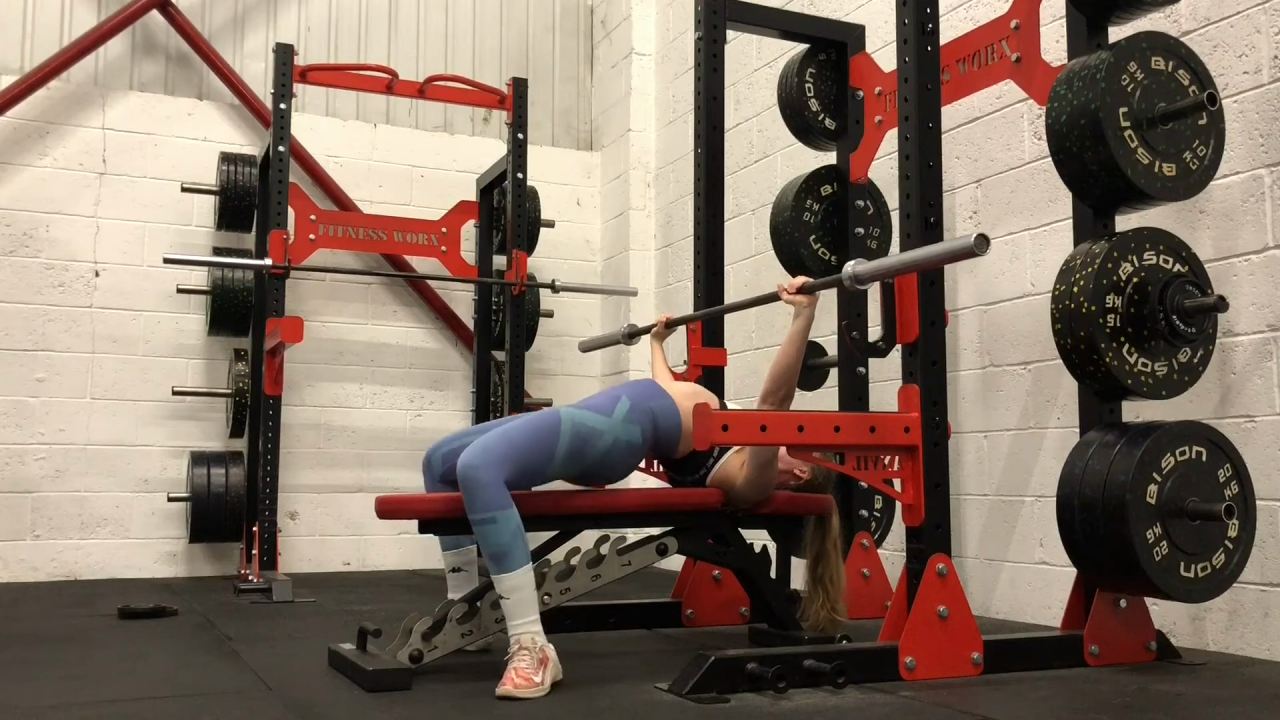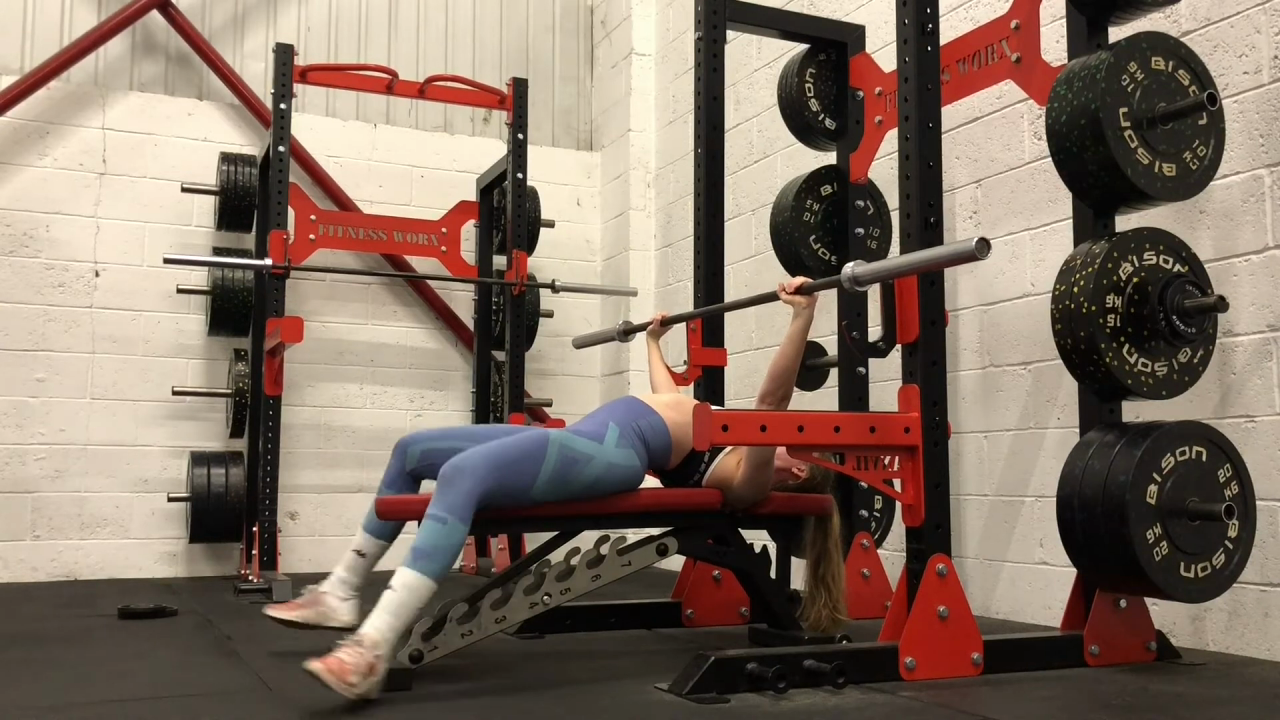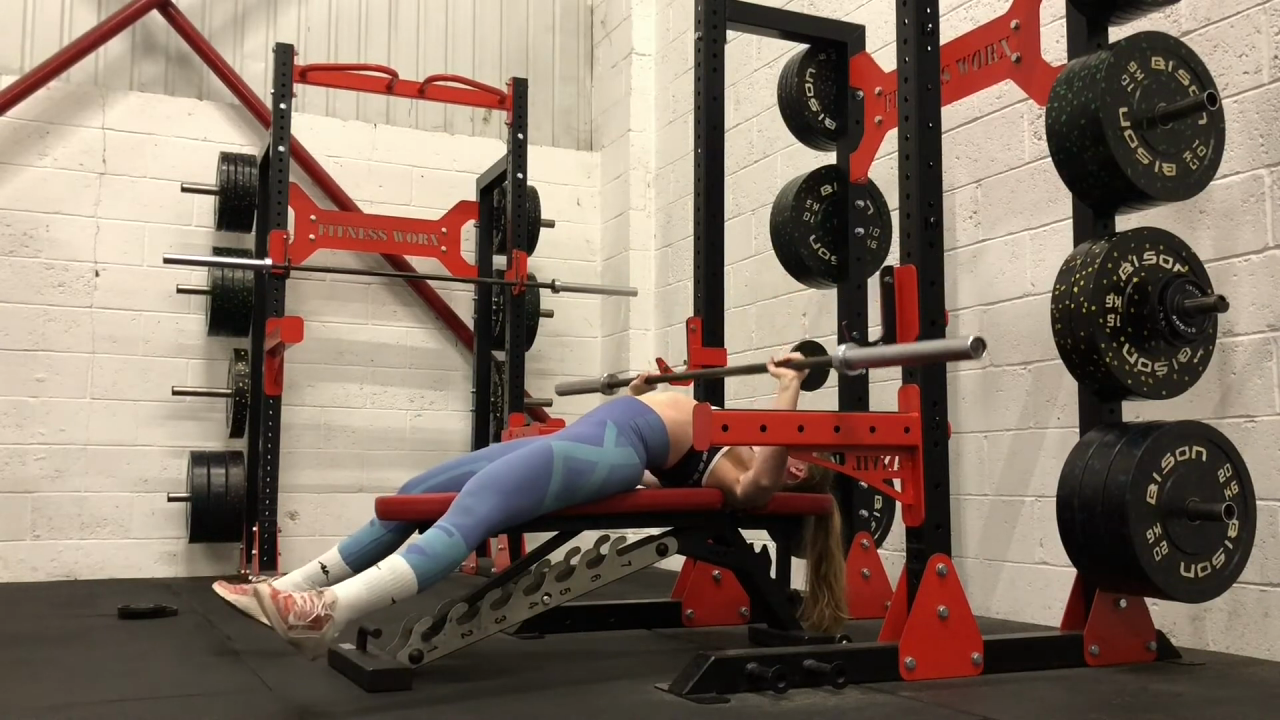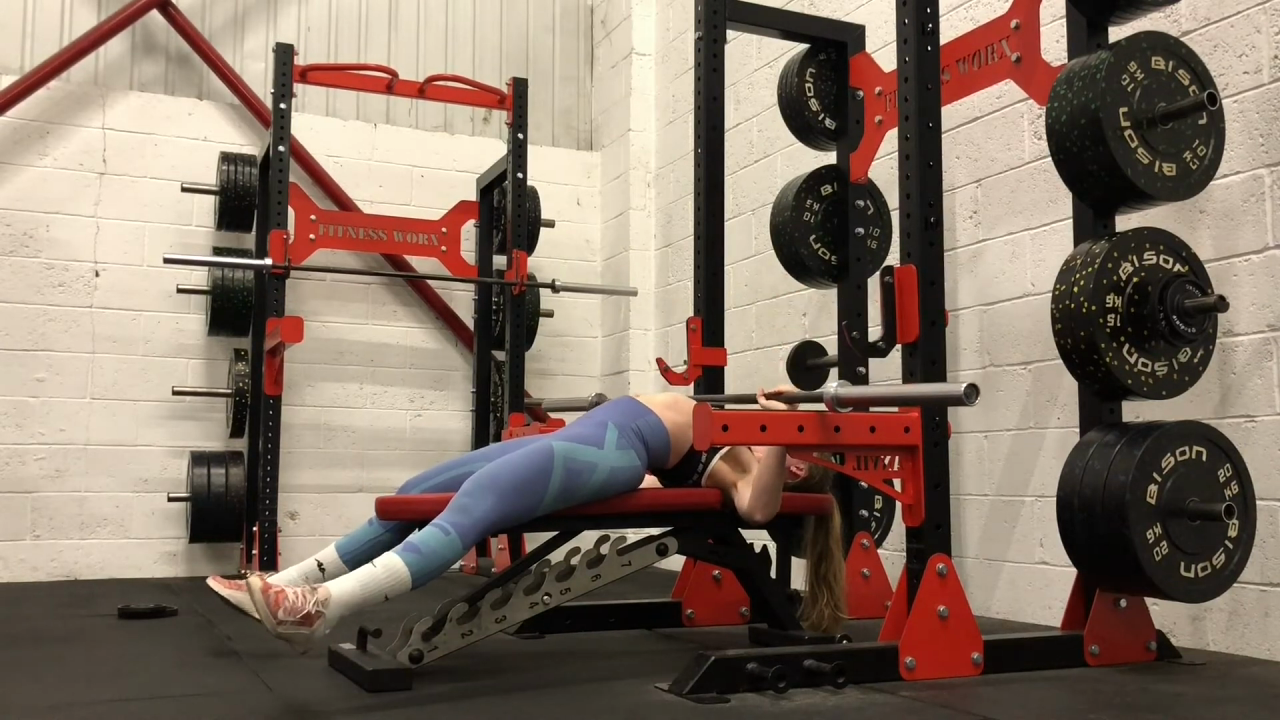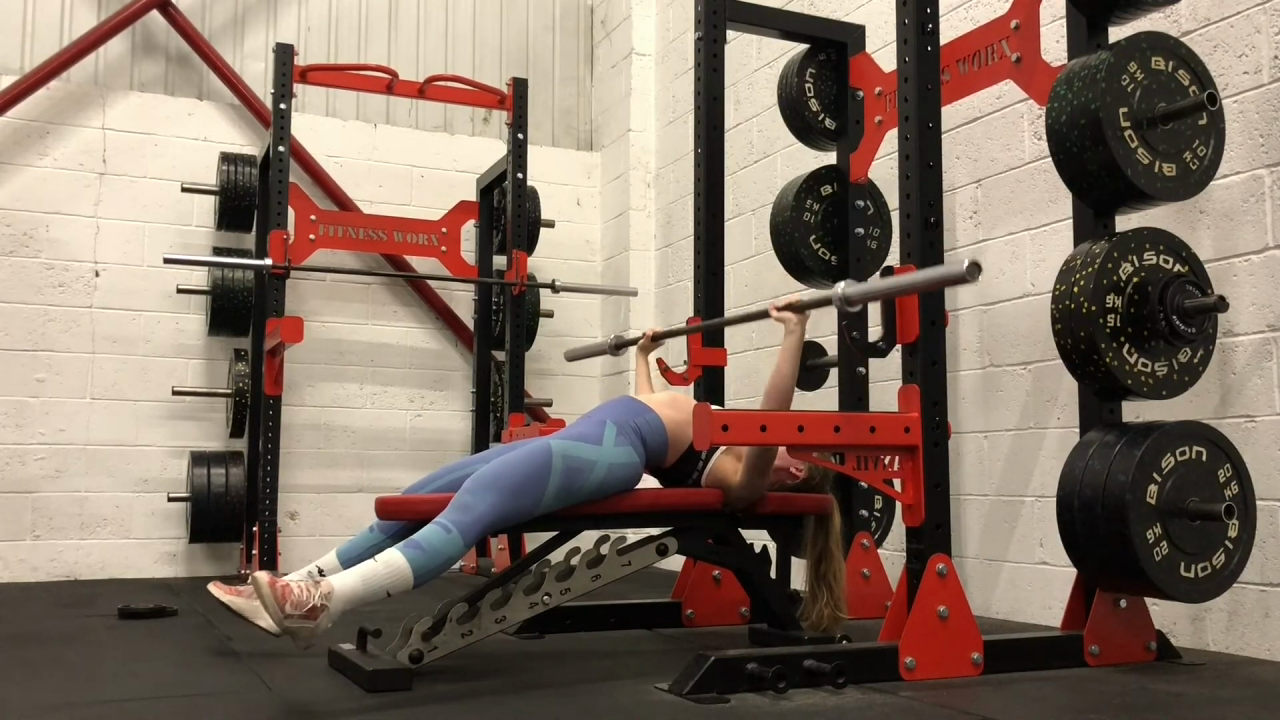
dt=1s
person 1, frame 1
left shoulder: (754, 478)
right shoulder: (725, 451)
left elbow: (774, 399)
right elbow: (669, 392)
left wrist: (803, 316)
right wrist: (657, 343)
left knee: (477, 467)
right knee: (440, 463)
left ankle: (532, 649)
person 1, frame 2
left shoulder: (750, 481)
right shoulder: (727, 450)
left elbow: (772, 402)
right elbow: (666, 394)
left wrist: (801, 319)
right wrist: (653, 343)
left knee: (461, 479)
right knee: (413, 450)
left ankle: (371, 647)
right ankle: (338, 592)
person 1, frame 3
left shoulder: (743, 484)
right shoulder: (716, 461)
left elbow: (764, 476)
left wrist: (789, 389)
right wrist: (638, 393)
left knee: (468, 514)
right knee: (415, 496)
left ankle: (326, 612)
right ankle: (290, 587)
person 1, frame 4
left shoulder: (745, 481)
right shoulder: (724, 458)
left elbow: (760, 508)
left wrist: (784, 418)
right wrist: (629, 398)
left knee: (466, 511)
right knee: (416, 495)
left ankle: (319, 607)
right ankle: (282, 585)
person 1, frame 5
left shoulder: (744, 485)
right shoulder: (711, 456)
left elbow: (770, 422)
right elbow: (648, 406)
left wrist: (792, 338)
right wrist: (643, 357)
left knee: (468, 511)
right knee: (418, 499)
left ankle: (323, 601)
right ankle: (284, 595)
